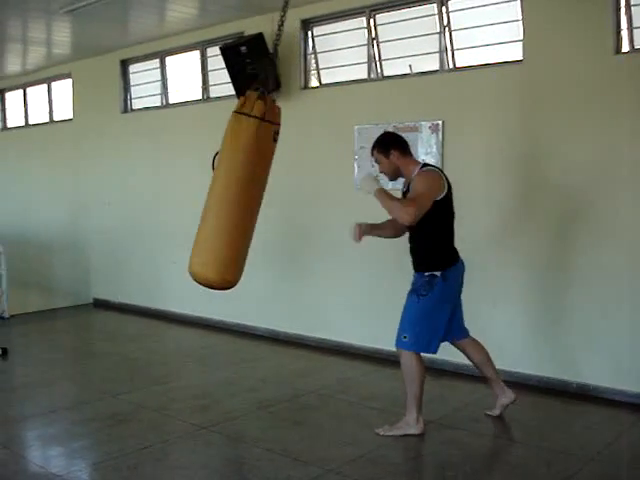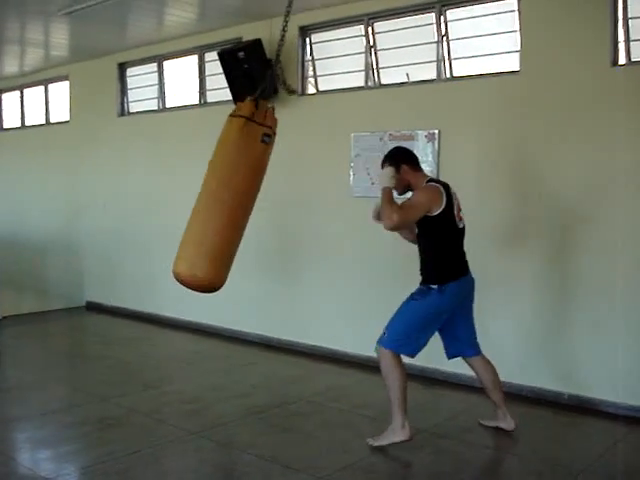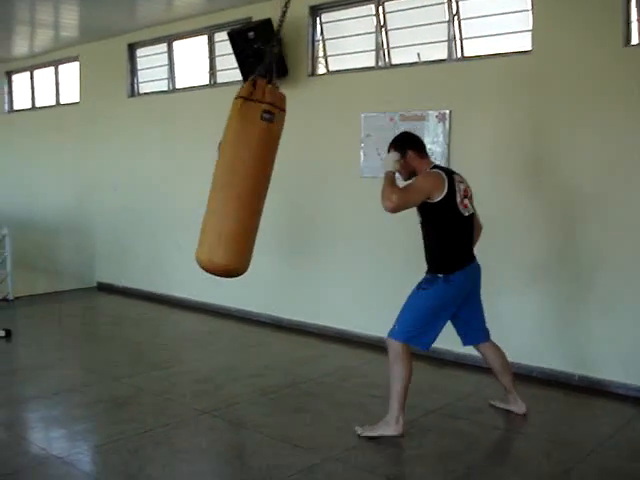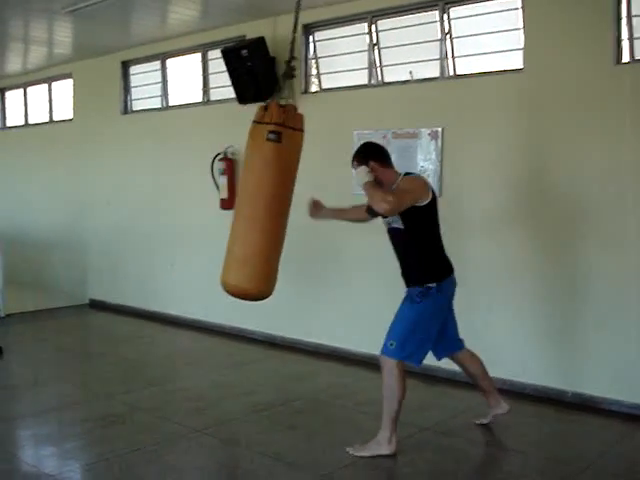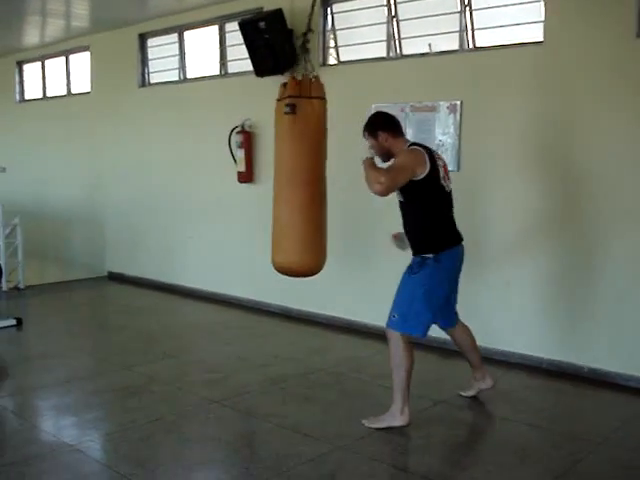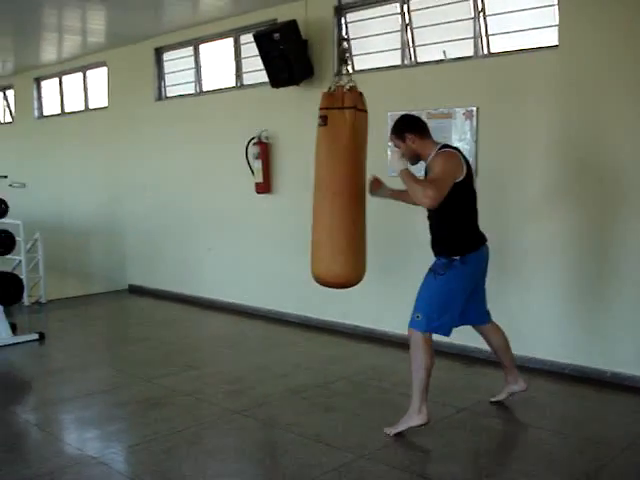
dt=0.2s
person 1, frame 1
left shoulder: (429, 177)
right shoulder: (412, 182)
left elbow: (408, 215)
right elbow: (399, 226)
left wrist: (377, 191)
right wrist: (368, 228)
left hip: (437, 275)
right hip: (447, 270)
left knee: (407, 348)
right knee: (458, 336)
left ankle: (412, 420)
right ankle: (501, 391)
person 1, frame 2
left shoulder: (430, 193)
right shoulder: (441, 192)
left elbow: (393, 221)
right elbow: (416, 235)
left wrist: (386, 188)
right wrist: (385, 216)
left hip: (440, 289)
right hip: (460, 283)
left knee: (387, 349)
right knee: (471, 353)
left ankle: (399, 425)
right ankle: (503, 416)
person 1, frame 3
left shoulder: (431, 179)
right shoulder: (454, 178)
left elbow: (391, 203)
right elbow: (475, 226)
left wrist: (391, 173)
left hip: (444, 278)
right hip: (466, 272)
left knee: (397, 341)
right knee: (480, 338)
left ankle: (393, 421)
right ankle: (514, 400)
person 1, frame 4
left shoulder: (412, 184)
right shoulder: (398, 189)
left elbow: (387, 205)
right elbow: (366, 211)
left wrist: (366, 182)
right wrist: (326, 212)
left hip: (430, 287)
right hip: (436, 284)
left knee: (391, 358)
right knee: (453, 349)
left ankle: (386, 439)
right ankle: (495, 401)
person 1, frame 5
left shoulder: (412, 156)
right shoulder: (419, 156)
left elbow: (380, 185)
left wrist: (368, 160)
right wrist: (410, 234)
left hip: (432, 258)
right hip: (447, 251)
left knee: (397, 330)
right knee: (448, 321)
left ankle: (399, 410)
right ankle: (481, 376)
person 1, frame 6
left shoulder: (446, 158)
right shoulder: (441, 158)
left elbow: (431, 198)
right elbow: (424, 197)
left wrist: (401, 171)
right wrist: (385, 191)
left hip: (458, 259)
right hip: (472, 253)
left knee: (419, 331)
right knee: (481, 320)
left ankle: (417, 410)
right ankle: (514, 378)
